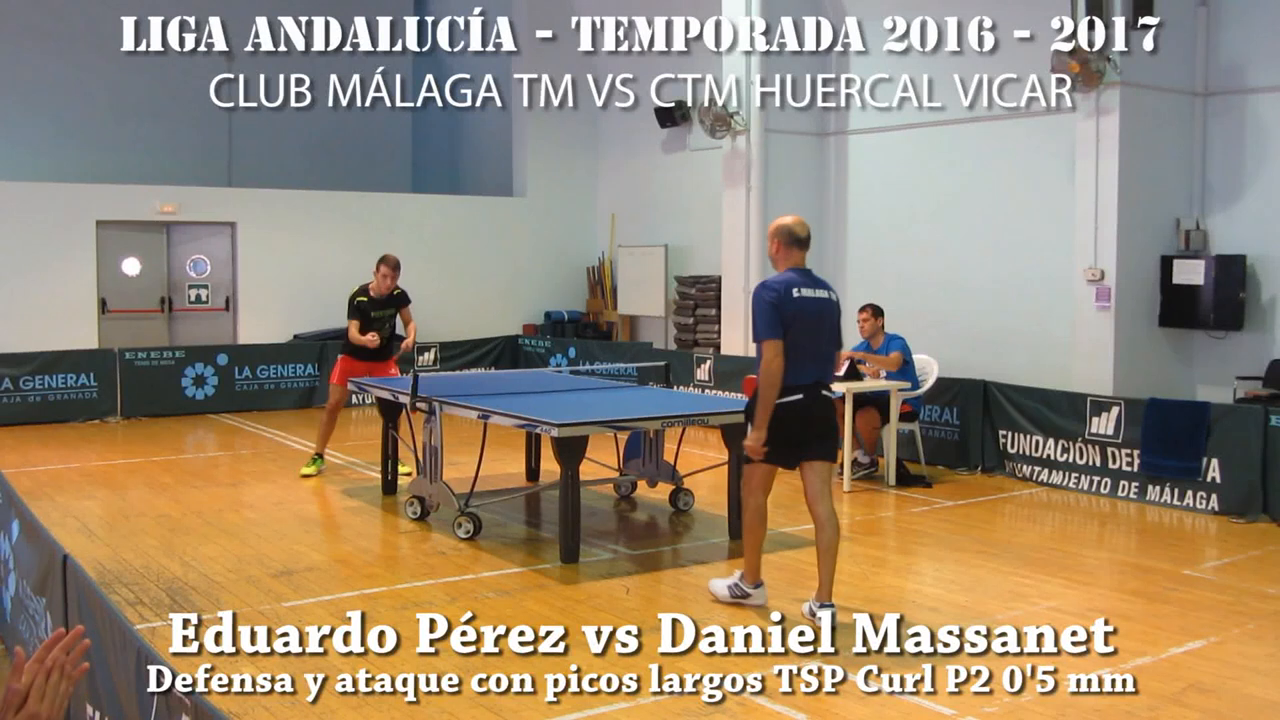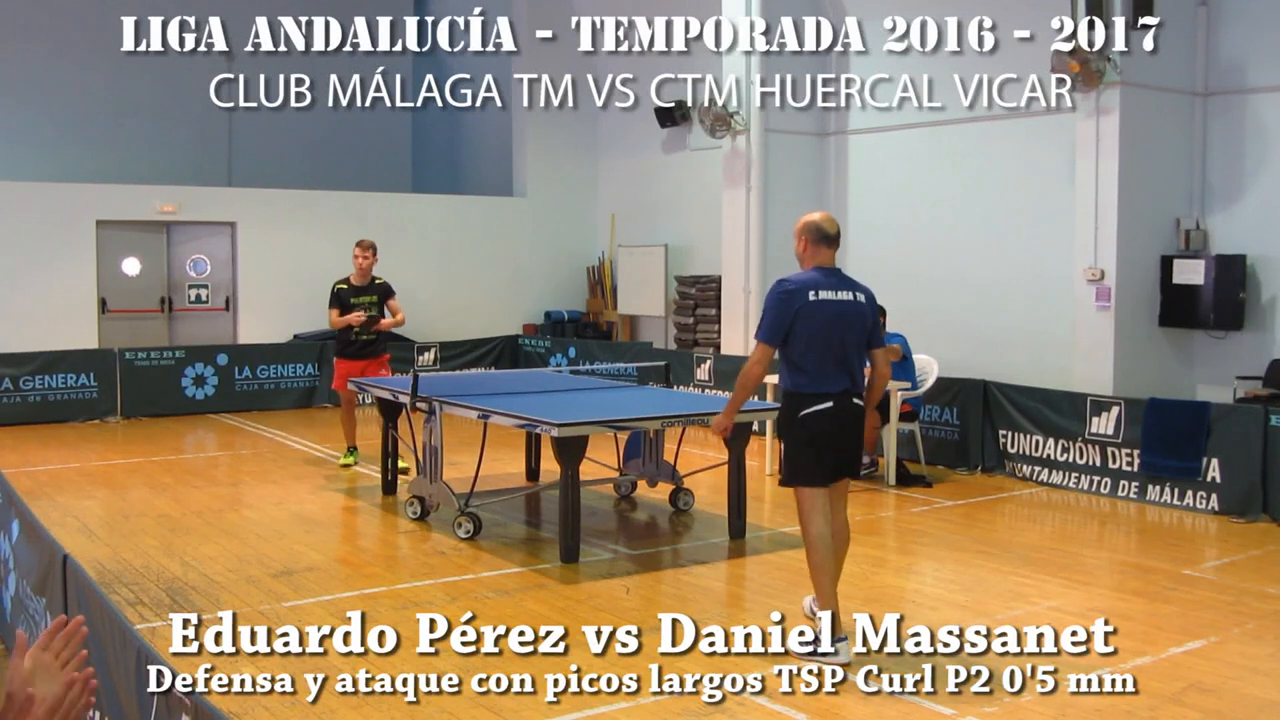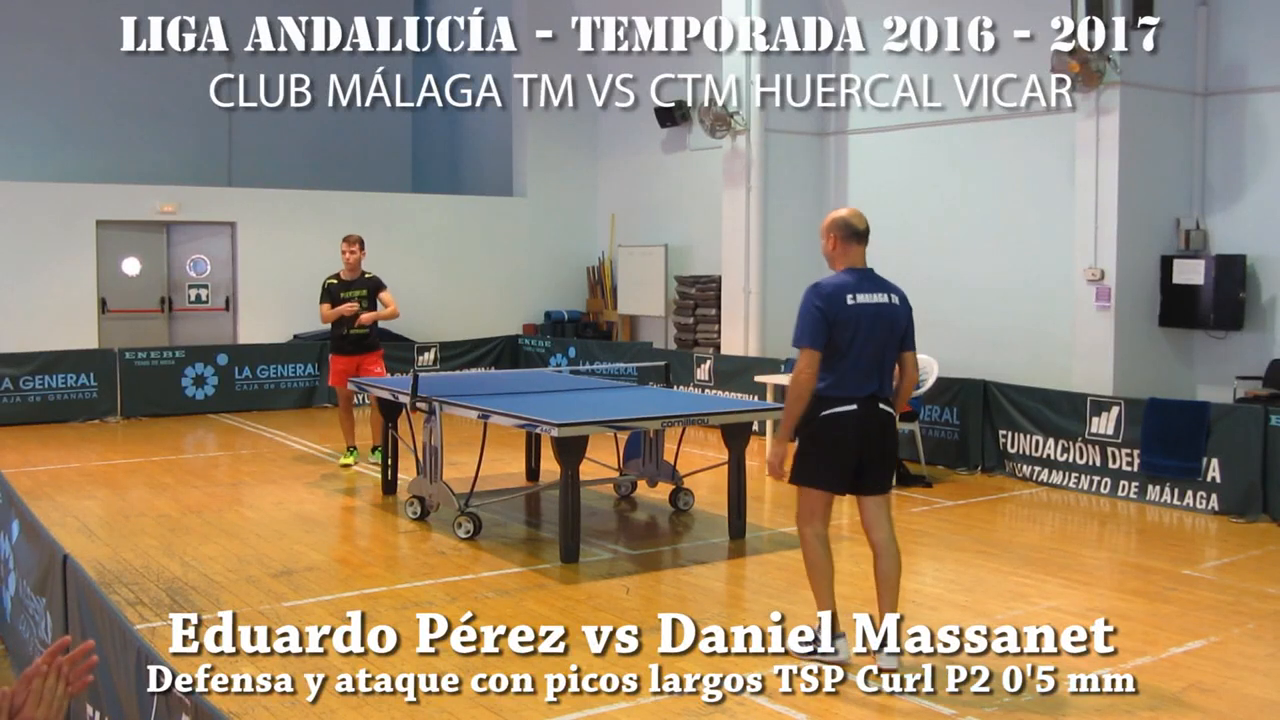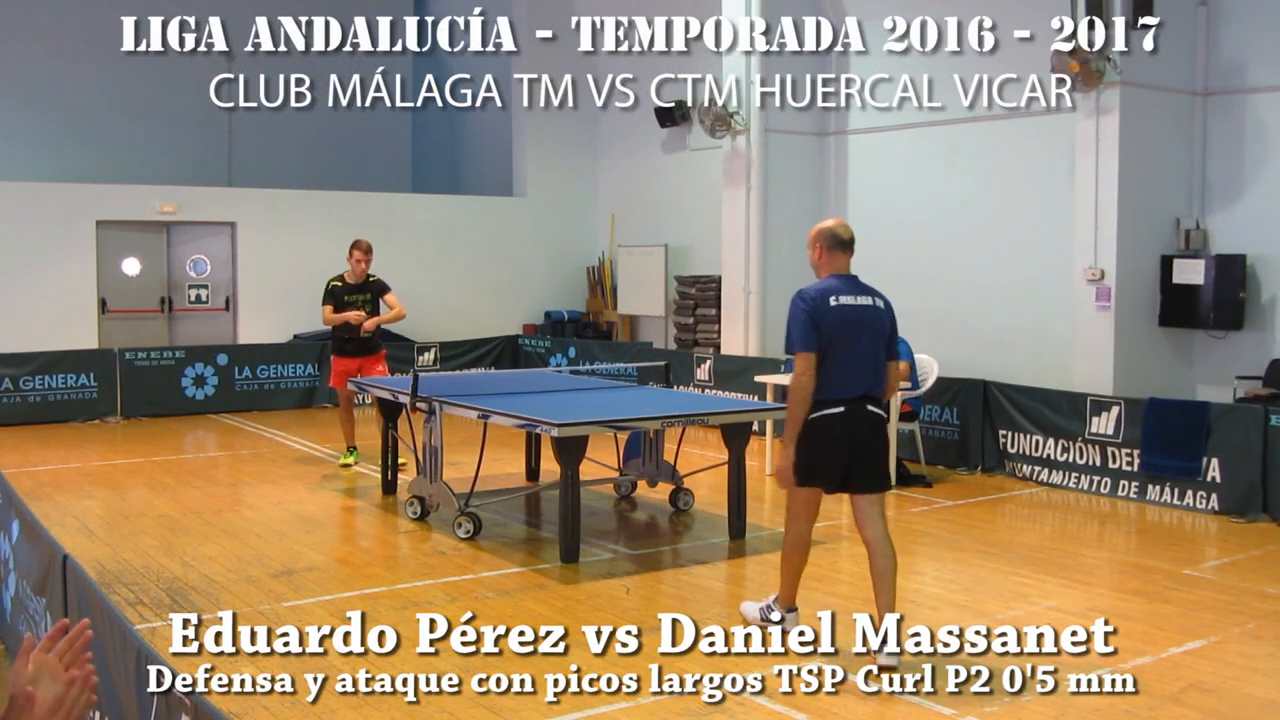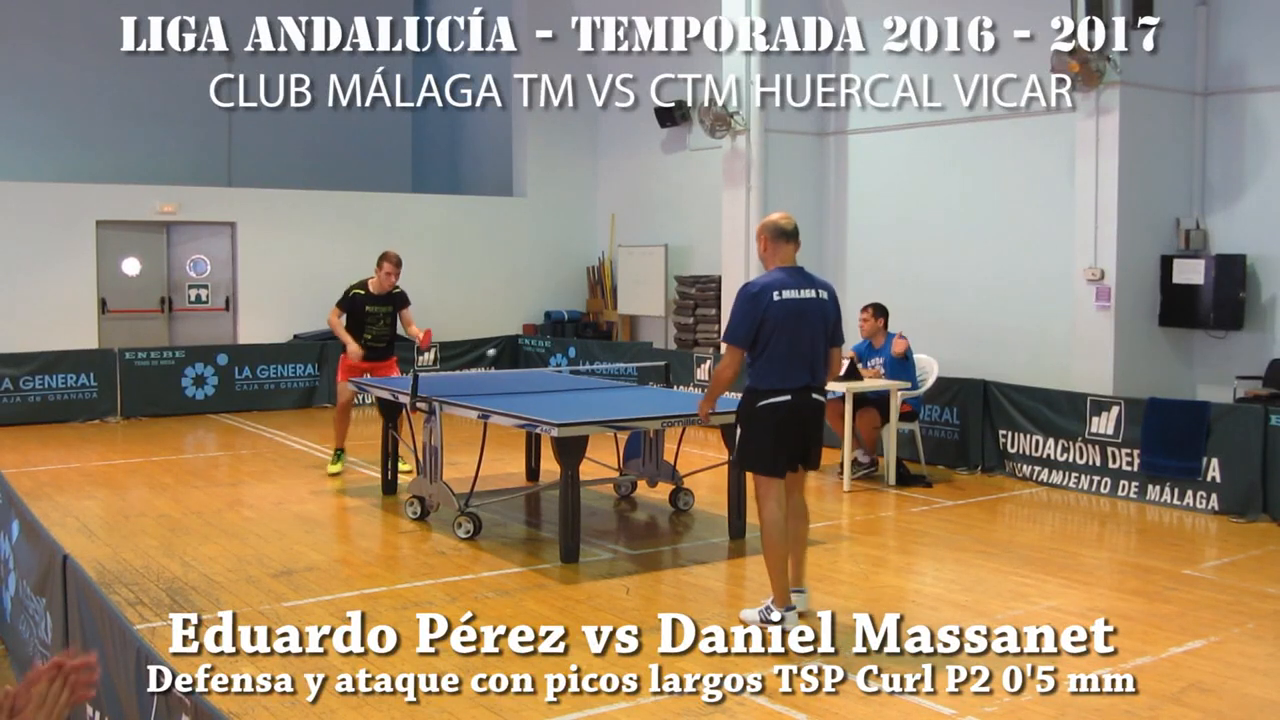
dt=0.5s
person 1, frame 1
left shoulder: (771, 290)
right shoulder: (829, 294)
left elbow: (773, 361)
left wrist: (758, 426)
left hip: (783, 405)
right hip: (821, 405)
left knee: (755, 494)
right knee: (822, 505)
left ankle: (750, 580)
right ankle: (823, 602)
person 1, frame 2
left shoulder: (789, 290)
right shoulder: (863, 296)
left elbow: (759, 363)
right elbow: (881, 370)
left wrist: (728, 412)
left hip: (807, 414)
right hip: (849, 412)
left knee: (816, 523)
right knee: (836, 512)
left ankle: (832, 634)
right ankle: (823, 601)
person 1, frame 3
left shoulder: (823, 294)
right shoulder: (896, 297)
left elbow: (806, 374)
right elbow: (909, 374)
left wrist: (781, 439)
left hip: (833, 419)
right hip: (878, 421)
left knee: (812, 524)
right knee: (880, 530)
left ankle: (831, 631)
person 1, frame 4
left shoulder: (809, 300)
right shoulder: (880, 303)
left elbow: (804, 377)
right elbow: (892, 380)
left wrist: (787, 446)
left hip: (823, 419)
right hip: (869, 422)
left knee: (800, 520)
right knee: (875, 529)
left ankle: (782, 608)
person 1, frame 5
left shoulder: (755, 292)
right shoulder: (825, 292)
left elbow: (730, 365)
right elbow: (834, 364)
left wrist: (707, 401)
left hip: (767, 407)
right hip: (810, 406)
left knee: (772, 506)
right knee: (794, 498)
left ankle: (780, 607)
right ankle: (797, 588)
person 2, frame 1
left shoulder: (399, 296)
right shoulder: (358, 298)
left elbow: (409, 322)
right elbow: (352, 334)
left wrist: (410, 338)
right wrist: (365, 340)
left hip: (384, 358)
right hip: (353, 357)
right knee: (333, 405)
right ankle: (318, 457)
person 2, frame 2
left shoulder: (382, 287)
right shoulder: (340, 288)
left elbow: (400, 317)
right elbow: (332, 322)
left wrist: (389, 323)
right wrist: (349, 319)
left hip: (376, 356)
right hip: (346, 356)
right knee: (347, 405)
right ankle: (351, 450)
person 2, frame 3
left shoulder: (372, 281)
right shoulder: (330, 284)
left elbow: (394, 311)
right elbow: (324, 317)
left wrist: (372, 315)
right wrist: (341, 310)
left hip: (370, 351)
right hip: (341, 353)
left knee: (377, 400)
right knee: (345, 401)
left ankle: (377, 449)
right ankle: (351, 449)
person 2, frame 4
left shoulder: (376, 284)
right shoulder: (334, 285)
left elbow: (400, 312)
right elbow: (326, 319)
left wrist: (376, 320)
right wrist: (346, 316)
left hip: (372, 353)
right hip: (343, 354)
right knee: (345, 402)
right ankle: (351, 449)
person 2, frame 5
left shoulder: (398, 295)
right shoulder: (356, 292)
left elbow: (408, 325)
right elbow: (333, 318)
left wrist: (419, 336)
right wrist: (349, 342)
left hip: (385, 359)
right hip: (354, 356)
right knee: (343, 402)
right ankle: (339, 452)
